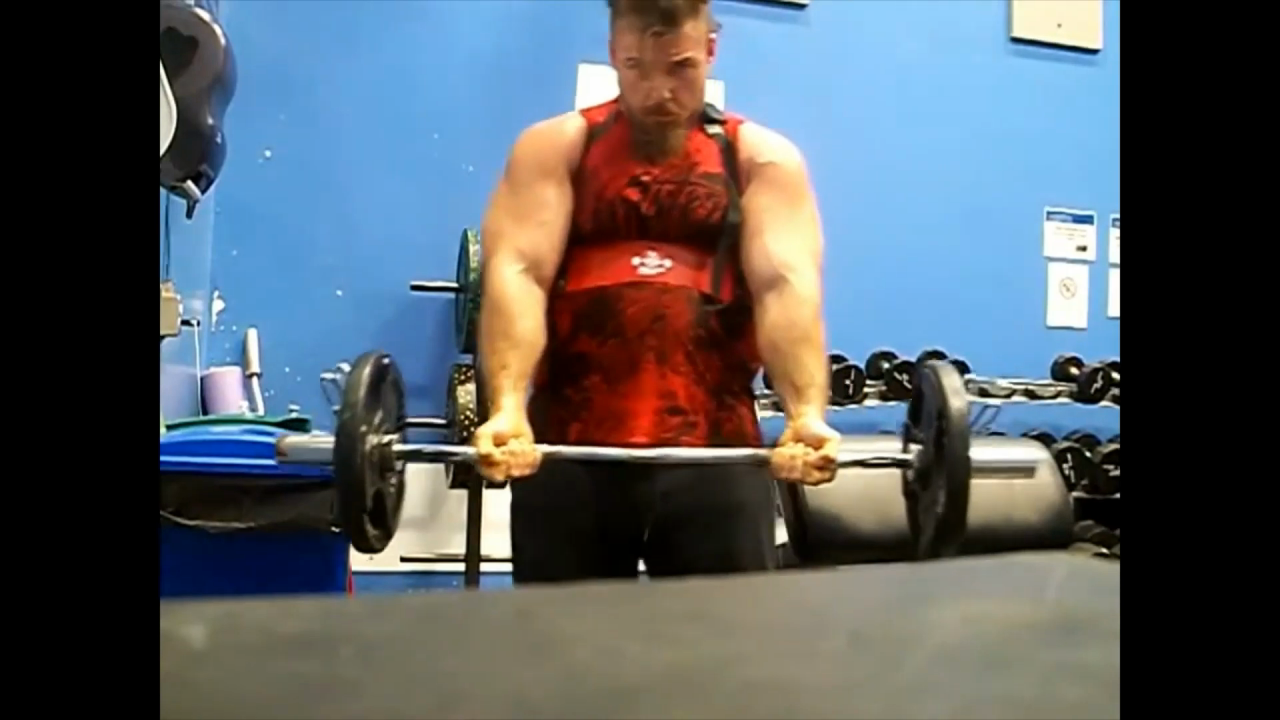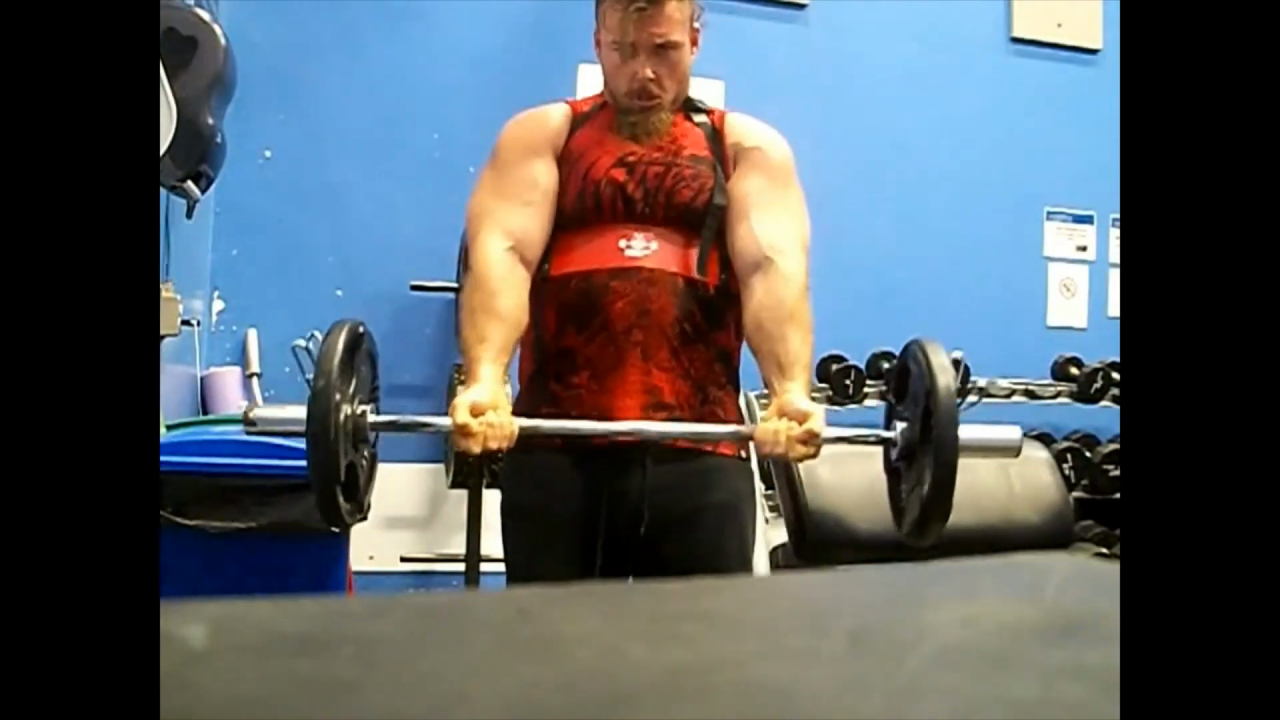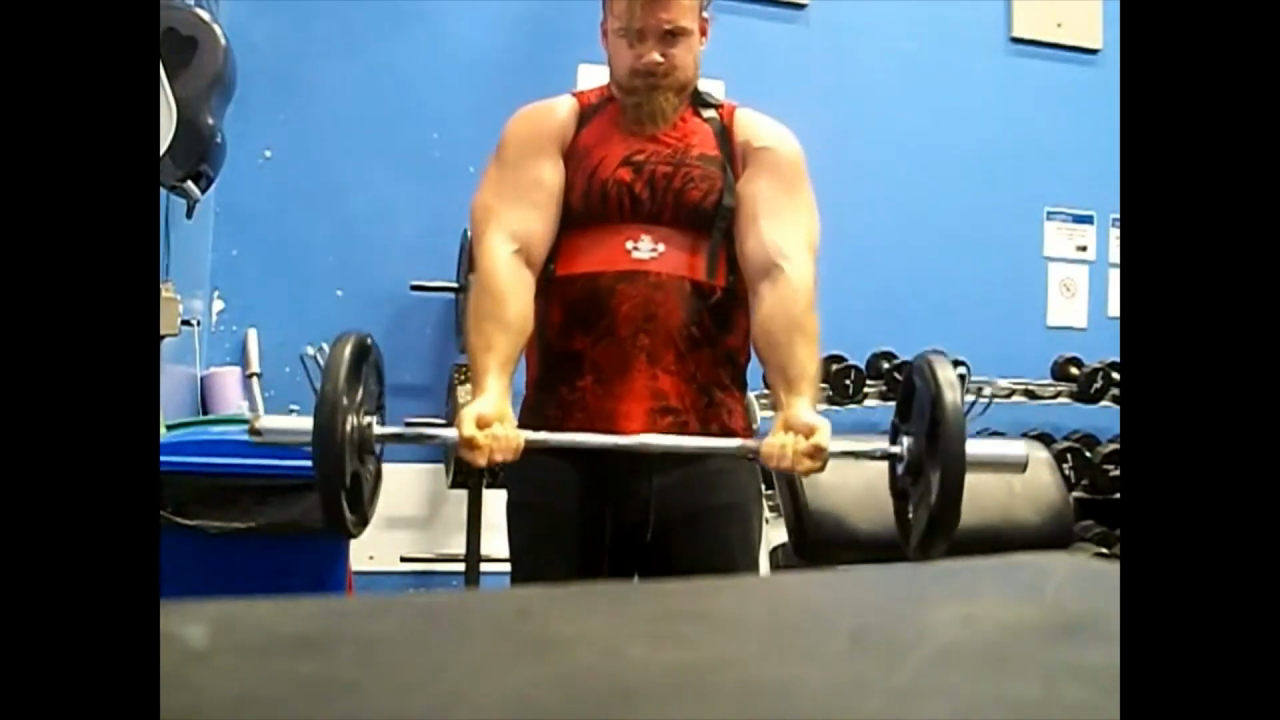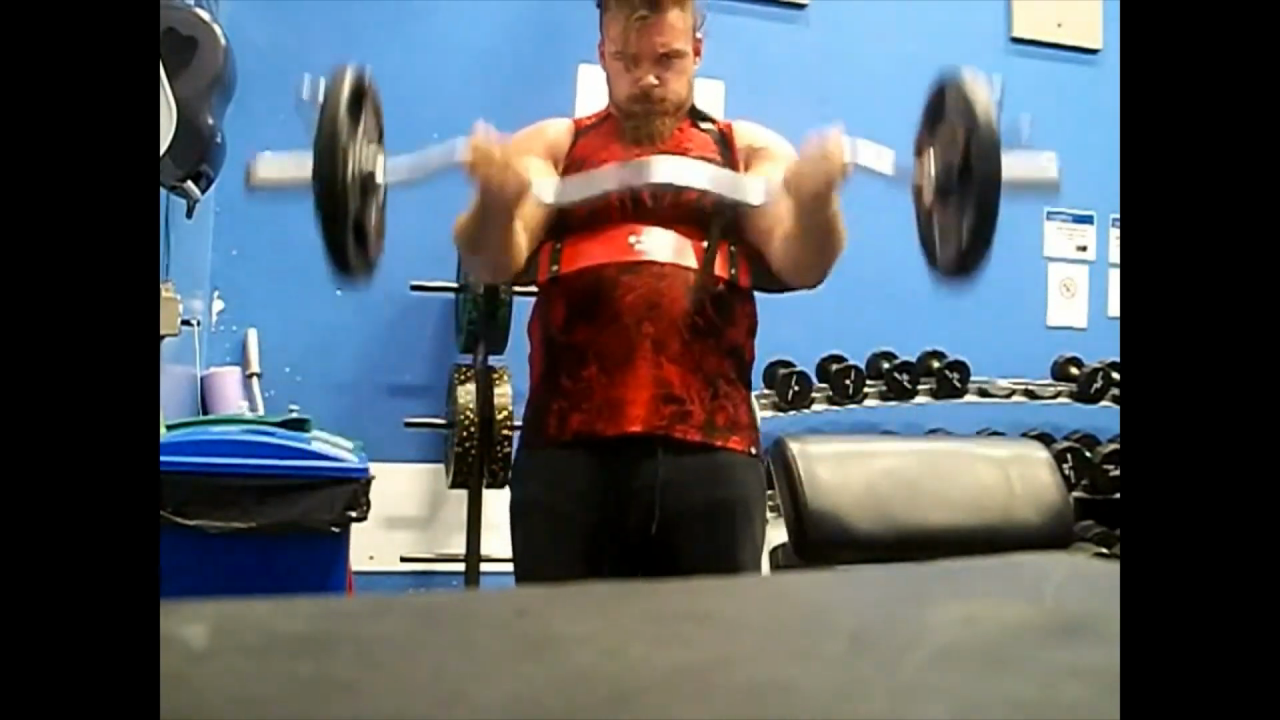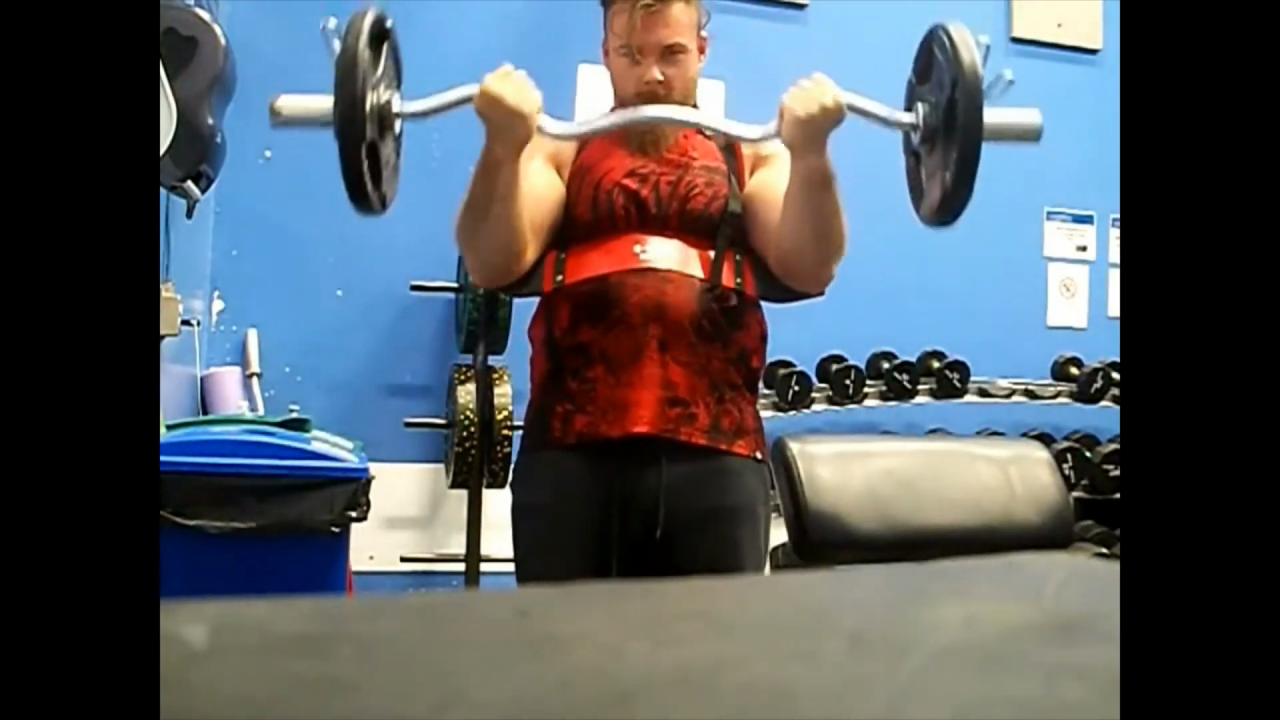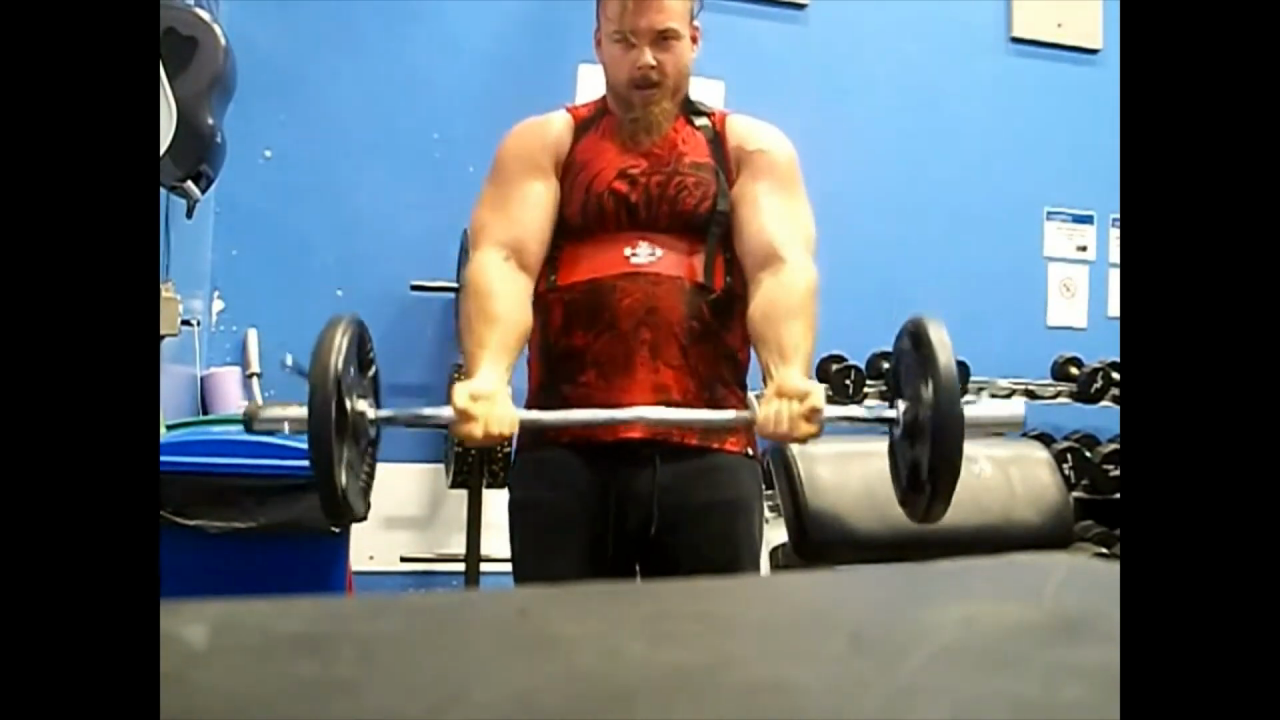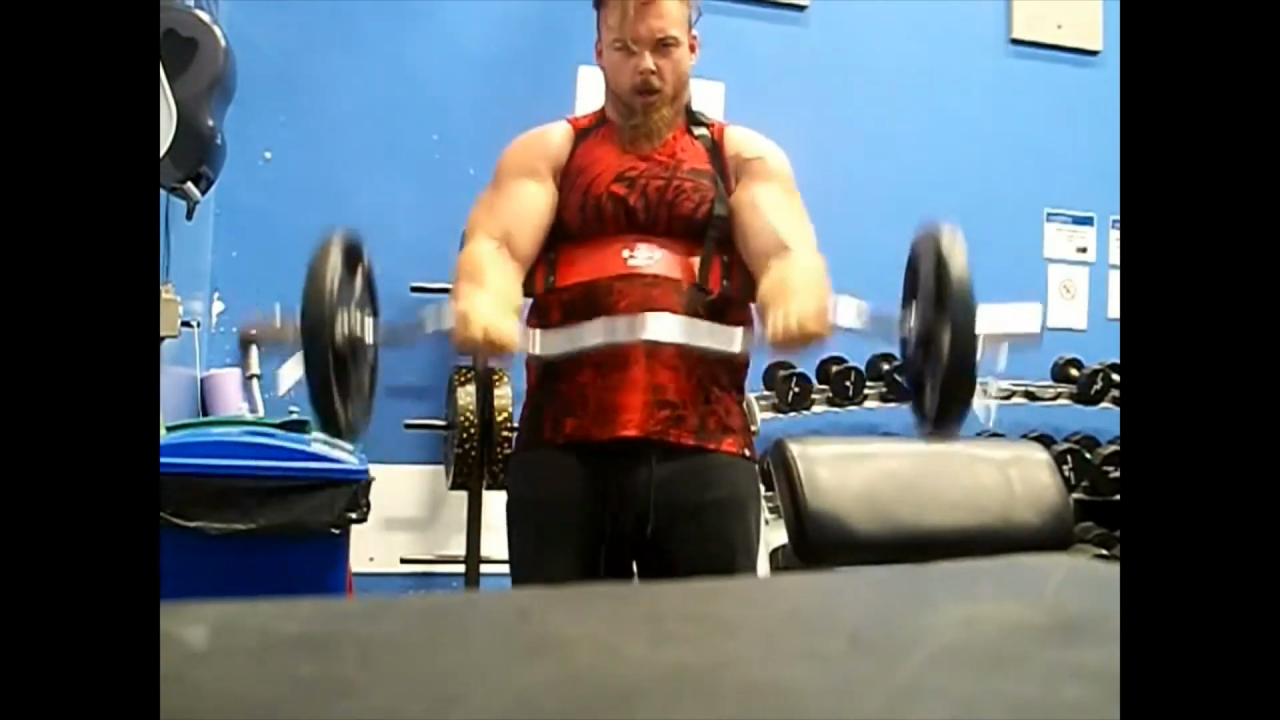
dt=0.7s
person 1, frame 1
left shoulder: (761, 157)
right shoulder: (555, 148)
left elbow: (786, 285)
right elbow: (516, 273)
left wrist: (807, 413)
right wrist: (507, 407)
left hip: (714, 453)
right hip: (570, 452)
person 1, frame 2
left shoulder: (747, 145)
right shoulder: (541, 135)
left elbow: (773, 268)
right elbow: (502, 253)
left wrist: (791, 391)
right wrist: (485, 379)
left hip: (699, 450)
right hip: (558, 448)
person 1, frame 3
left shoulder: (757, 142)
right shoulder: (547, 128)
left elbow: (782, 273)
right elbow: (506, 255)
left wrist: (797, 403)
right wrist: (491, 392)
left hip: (706, 449)
right hip: (564, 446)
person 1, frame 4
left shoulder: (749, 149)
right shoulder: (551, 146)
left elbow: (801, 260)
right elbow: (492, 253)
left wrist: (815, 198)
right wrist: (496, 196)
left hip: (710, 444)
right hip: (569, 443)
person 1, frame 5
left shoulder: (755, 155)
right shoulder: (553, 152)
left elbow: (810, 268)
right elbow: (492, 264)
left wrist: (808, 148)
right wrist: (500, 147)
left hip: (715, 450)
right hip: (572, 448)
person 1, frame 6
left shoulder: (750, 146)
right shoulder: (543, 142)
left elbow: (780, 264)
right elbow: (503, 260)
left wrist: (788, 378)
right wrist: (487, 375)
left hip: (707, 447)
right hip: (567, 447)
person 1, frame 7
left shoulder: (745, 156)
right shoulder: (545, 152)
left elbow: (786, 259)
right elbow: (495, 252)
left wrist: (799, 296)
right wrist: (483, 302)
left hip: (704, 448)
right hip: (566, 447)
